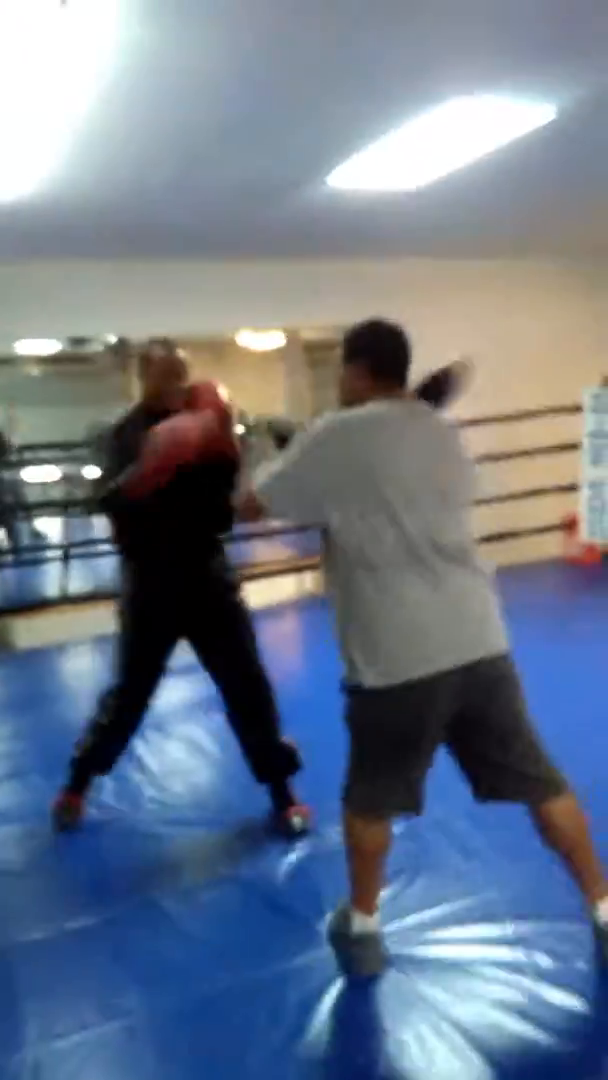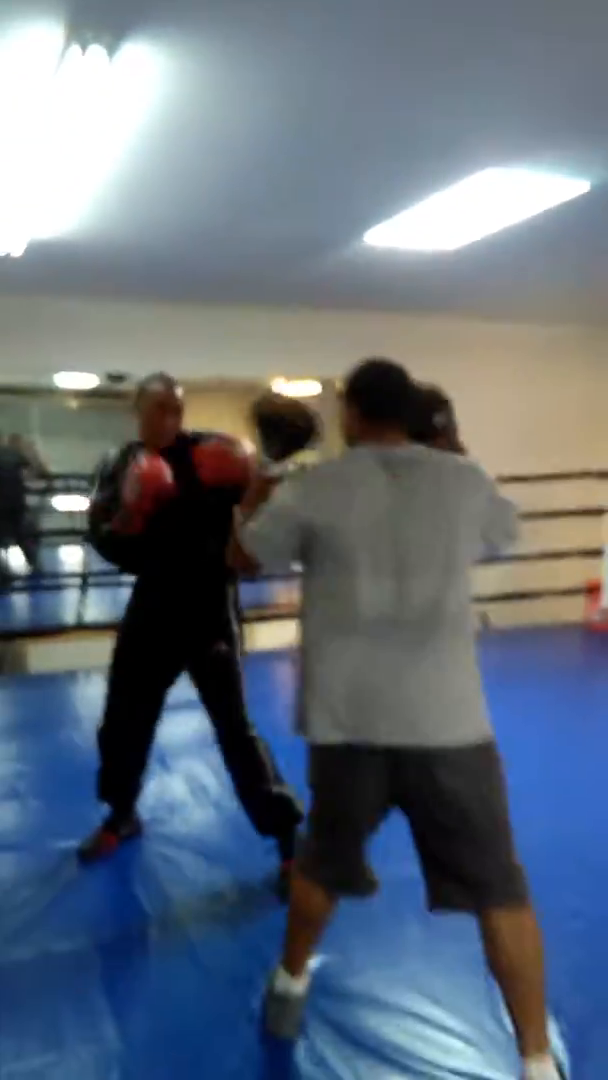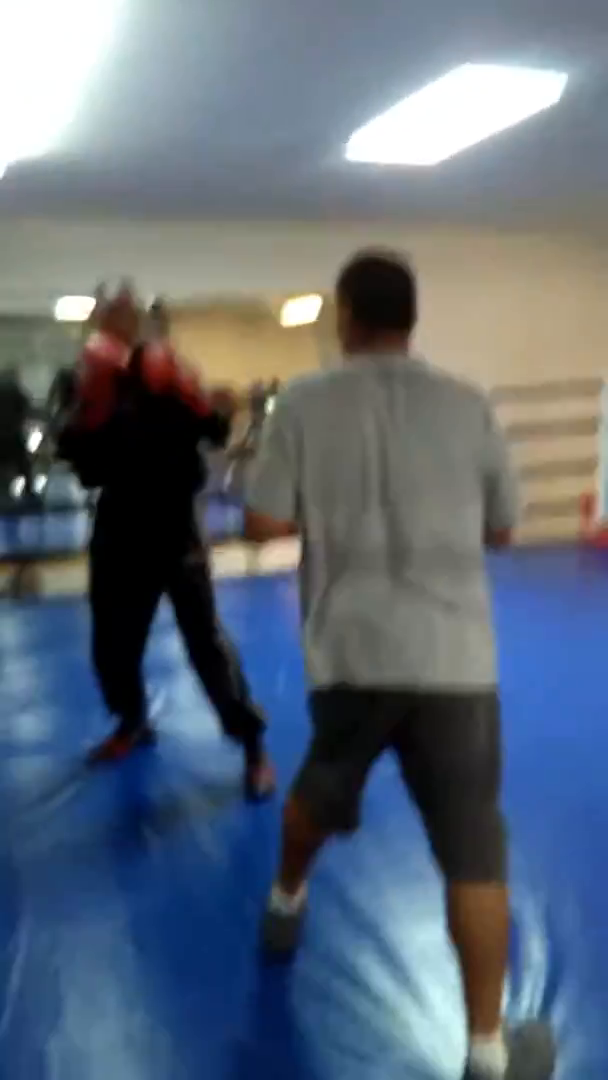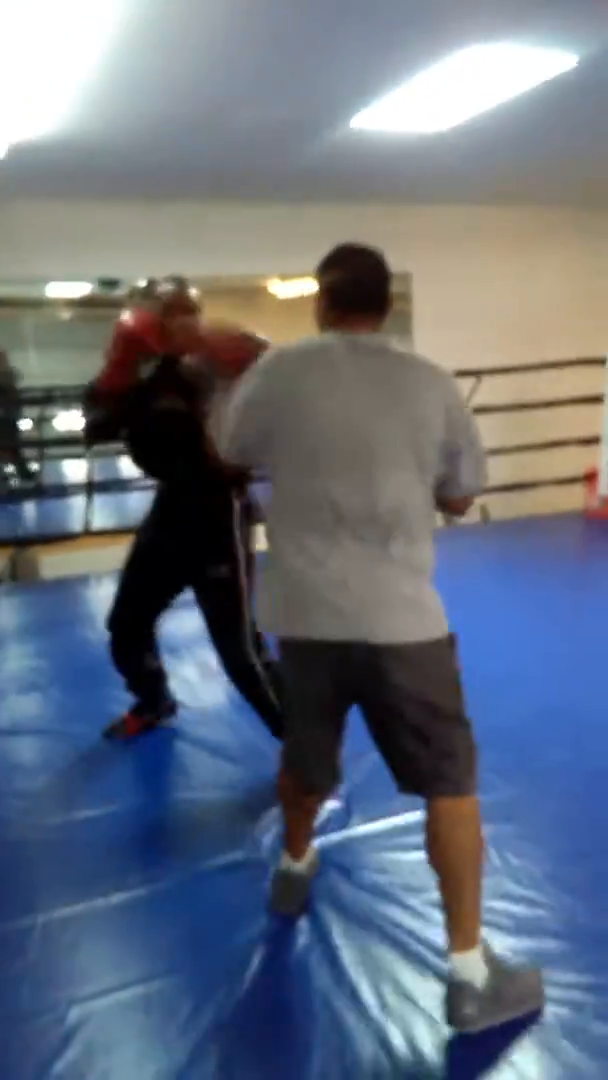
dt=1s
person 1, frame 1
left shoulder: (335, 436)
right shoulder: (441, 434)
left elbow: (253, 503)
left wrist: (252, 470)
left hip: (396, 654)
right hip: (476, 641)
left knee: (371, 794)
right knee: (540, 781)
left ankle: (363, 926)
person 1, frame 2
left shoulder: (316, 485)
right shoulder: (464, 479)
left elbow: (243, 555)
right elbow: (504, 533)
left wrist: (258, 494)
left hip: (350, 719)
right hip: (447, 721)
left knee: (321, 858)
right knee: (499, 888)
left ankle: (288, 989)
person 1, frame 3
left shoulder: (304, 403)
right shoulder: (468, 407)
left elbow: (263, 523)
right elbow: (499, 529)
left hip: (349, 652)
right hip: (450, 660)
left knee: (319, 788)
right knee: (475, 855)
left ankle: (285, 903)
person 1, frame 4
left shoulder: (282, 370)
right shoulder: (432, 385)
left elbow: (227, 451)
right elbow: (458, 499)
left wrist: (222, 385)
left hip: (310, 612)
right hip: (402, 615)
left knee: (306, 750)
right knee: (450, 779)
left ankle: (294, 868)
right ankle: (471, 972)
person 2, frame 1
right shoulder: (127, 434)
left elbow: (226, 484)
right elbow: (114, 499)
left hip: (206, 569)
right hip: (152, 577)
left knee: (247, 682)
right knee: (131, 694)
left ankle: (282, 791)
right ankle: (78, 783)
person 2, frame 2
left shoulder: (208, 452)
right shoulder: (120, 466)
right elbow: (105, 541)
left wrist: (242, 472)
right wrist: (131, 512)
left hip: (208, 603)
right hip: (152, 604)
left knee: (233, 724)
right knee: (123, 720)
left ankle: (289, 837)
right ankle: (121, 815)
person 2, frame 3
left shoulder: (164, 366)
right shoulder: (81, 377)
left elbow: (217, 430)
left wrist: (190, 393)
right wrist: (91, 399)
left hip: (172, 515)
right hip: (118, 520)
left knee: (204, 634)
right knee: (113, 636)
left ankle: (253, 746)
right ankle: (133, 722)
person 2, frame 4
right shoulder: (145, 371)
right elbow: (99, 425)
right wrist: (118, 365)
left hip: (219, 509)
right hip: (171, 506)
left knee: (238, 644)
right knee: (126, 619)
right ankle: (154, 701)
